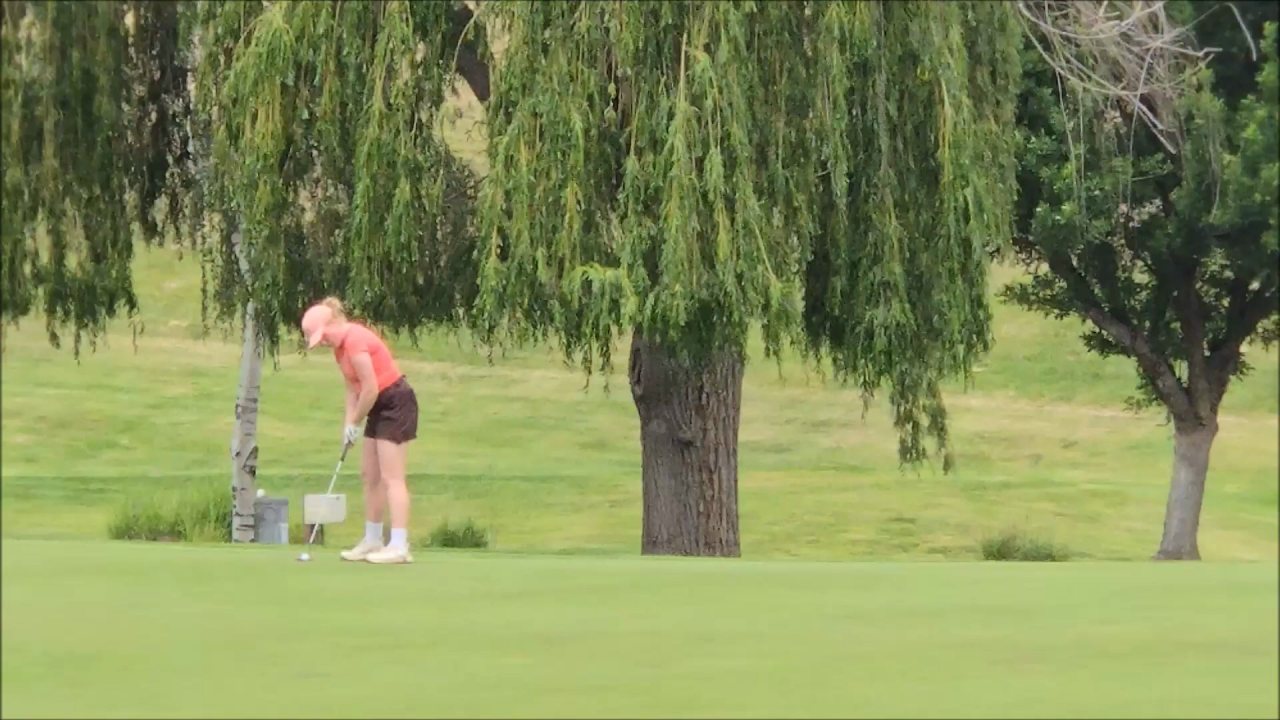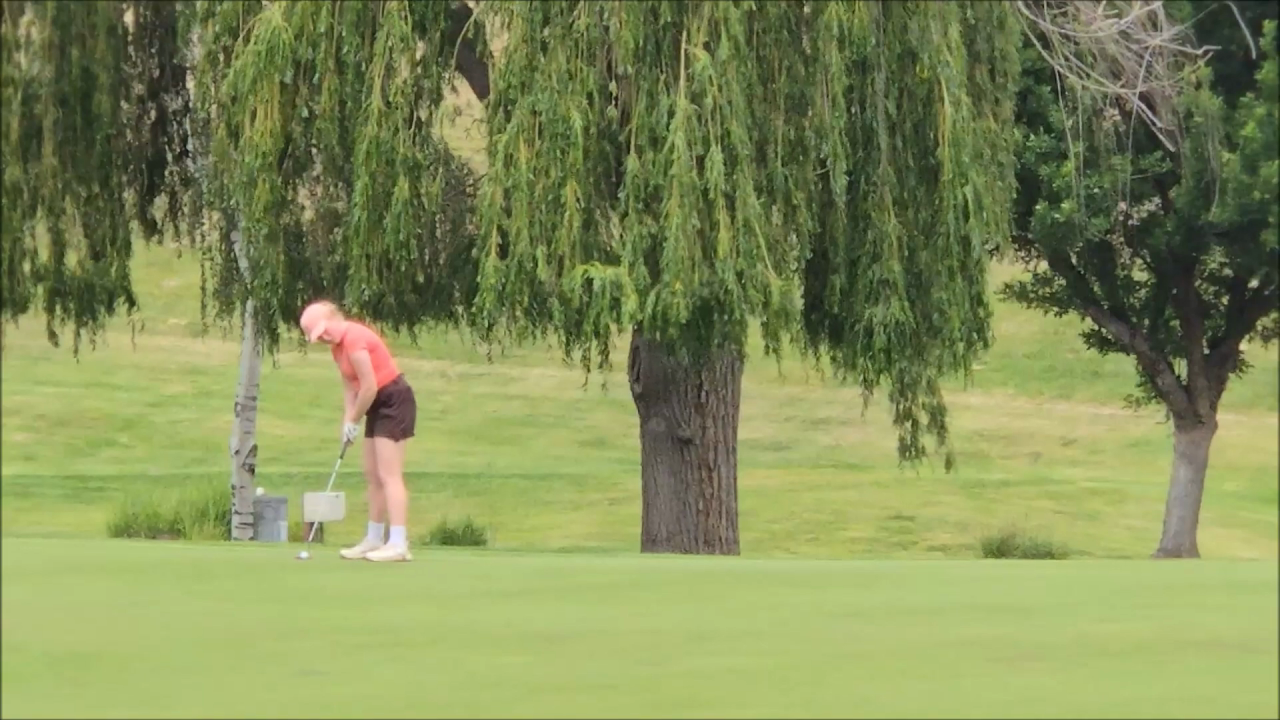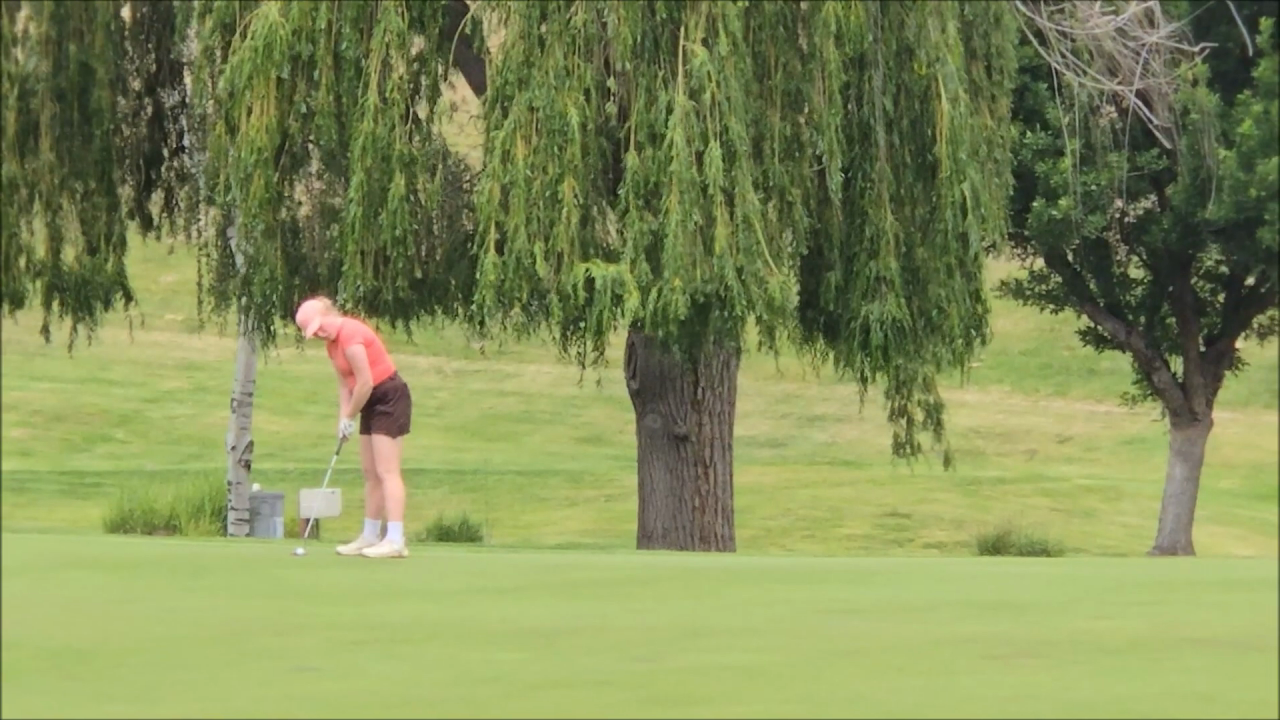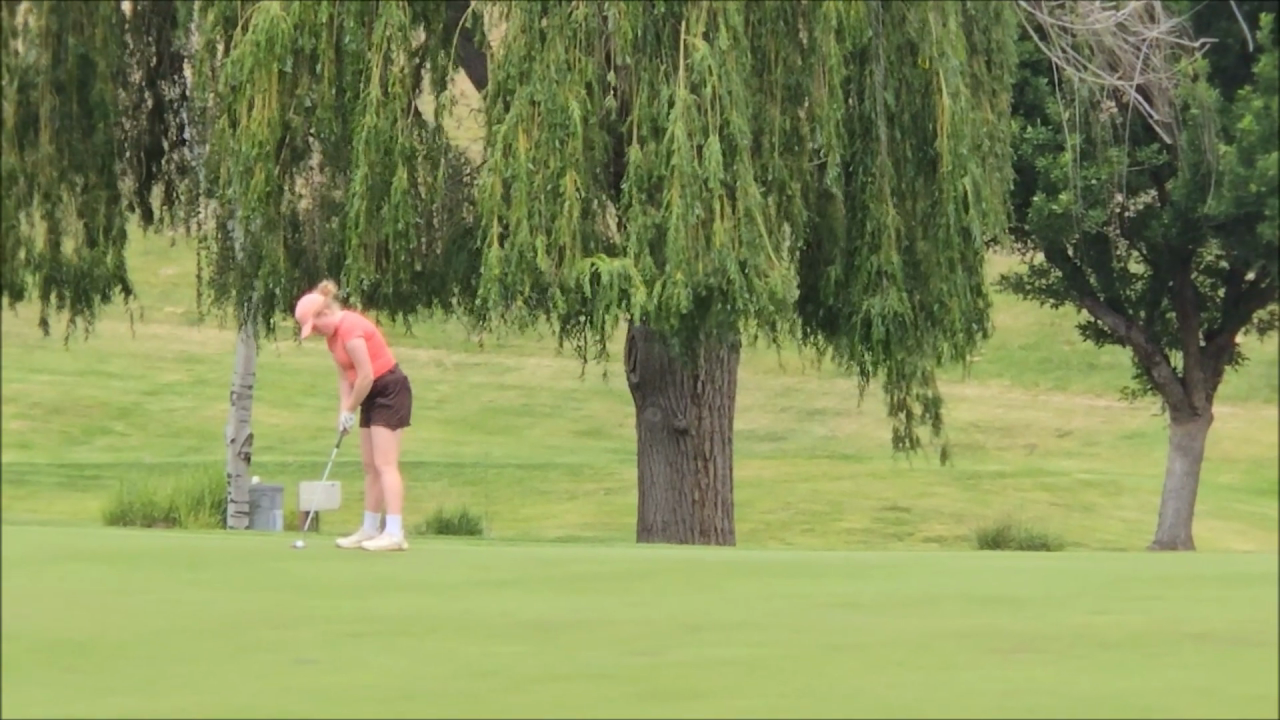
dt=0.3s
person 1, frame 1
left shoulder: (355, 341)
right shoulder: (341, 346)
left elbow: (370, 389)
right elbow: (352, 388)
left wrist: (354, 422)
right wrist: (349, 423)
left hip: (396, 405)
right hip: (380, 408)
left knee: (391, 477)
right knee: (370, 476)
left ankle: (399, 546)
right ankle: (373, 540)
person 1, frame 2
left shoulder: (354, 339)
right shoulder: (338, 346)
left elbow: (369, 387)
right elbow: (351, 387)
left wrist: (353, 420)
right wrist: (348, 422)
left hip: (394, 403)
right hip: (378, 406)
left knee: (388, 475)
right knee: (373, 476)
left ankle: (398, 544)
right ankle: (374, 540)
person 1, frame 3
left shoulder: (350, 334)
right shoulder: (333, 342)
left elbow: (365, 382)
right elbow: (345, 383)
left wrist: (349, 416)
right wrist: (343, 418)
left hip: (389, 399)
right hip: (372, 403)
left knee: (386, 471)
right knee: (370, 473)
left ankle: (396, 540)
right ankle: (370, 536)
person 1, frame 4
left shoulder: (350, 328)
right shoulder: (333, 335)
left elbow: (366, 376)
right elbow: (345, 376)
left wrist: (350, 409)
right wrist: (344, 411)
left hip: (390, 392)
right hip: (372, 396)
left knee: (384, 464)
right knee: (370, 466)
left ankle: (395, 533)
right ankle: (370, 529)
